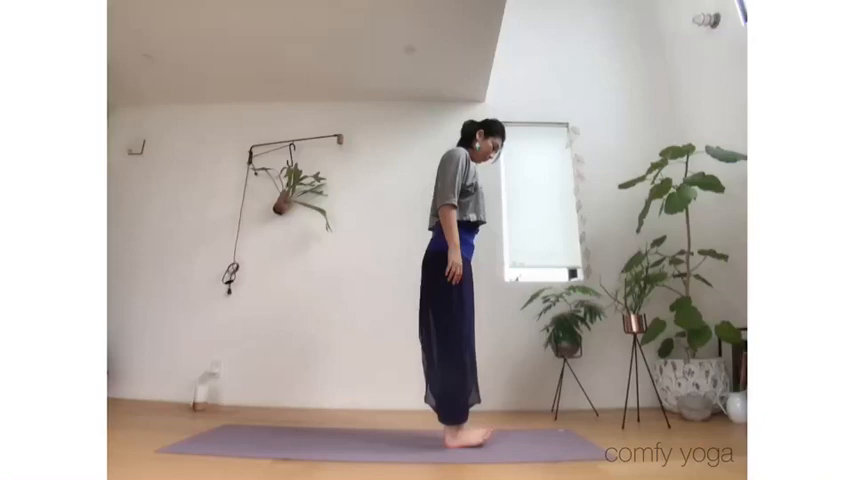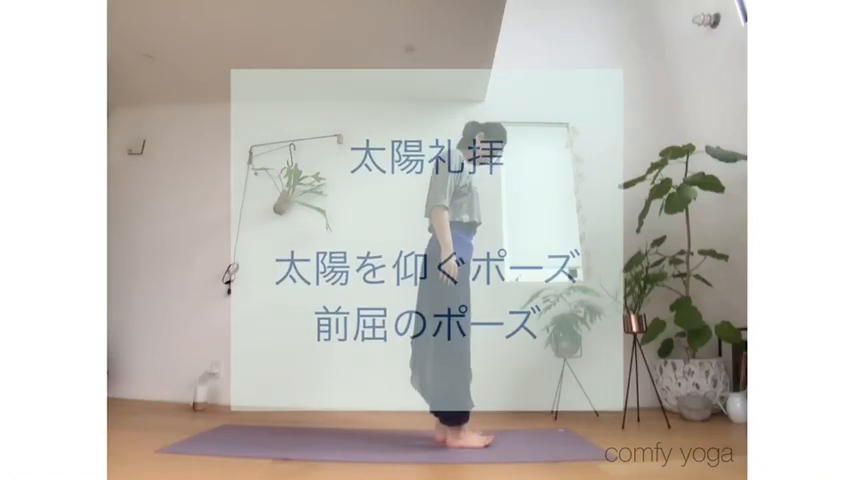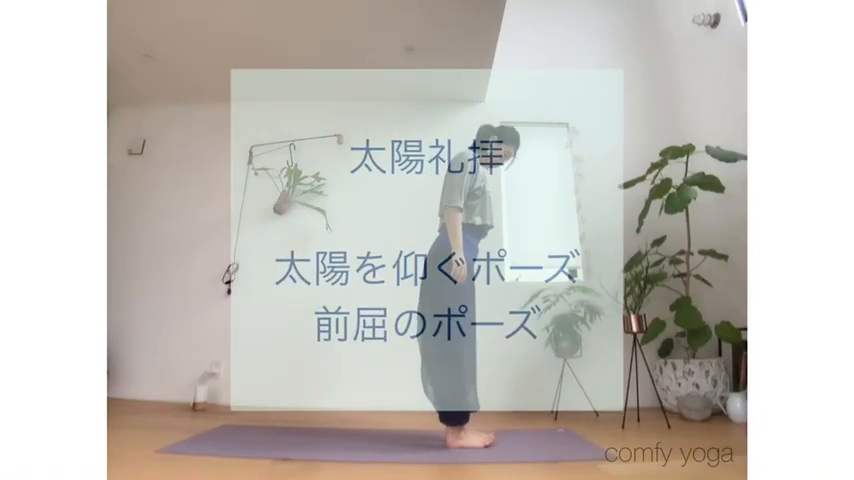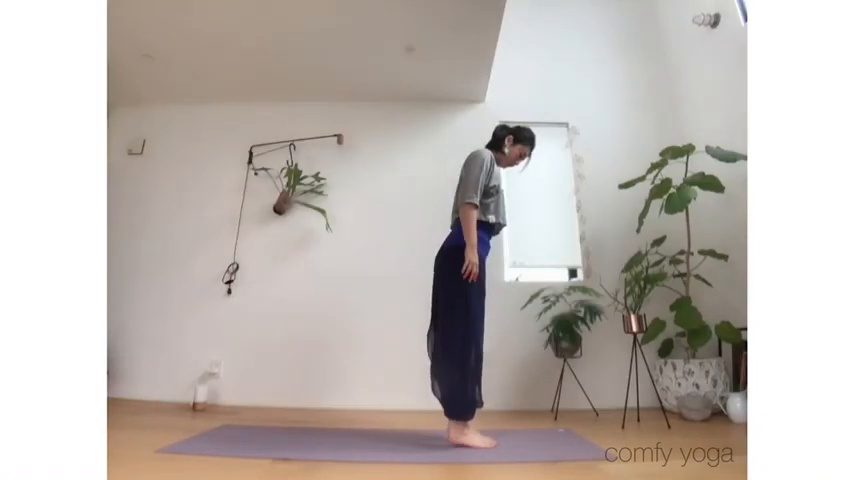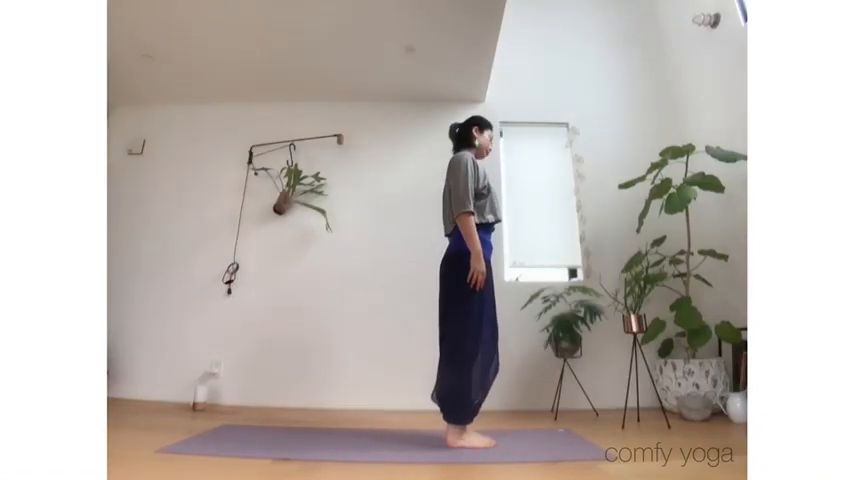
dt=1s
person 1, frame 1
left shoulder: (467, 165)
right shoulder: (457, 156)
right elbow: (446, 204)
left wrist: (458, 253)
right wrist: (454, 252)
left hip: (456, 253)
right hip: (449, 252)
left knee: (455, 339)
right knee: (453, 339)
left ankle: (453, 422)
right ankle: (454, 428)
person 1, frame 2
left shoulder: (464, 168)
right shoulder: (452, 159)
right elbow: (439, 206)
left wrist: (454, 255)
right wrist: (447, 253)
left hip: (457, 254)
right hip: (449, 254)
left knee: (450, 340)
right knee: (451, 339)
left ankle: (445, 423)
right ankle: (455, 429)
person 1, frame 3
left shoulder: (478, 171)
right shoulder: (465, 161)
right elbow: (451, 208)
left wrist: (462, 256)
right wrist: (457, 253)
left hip: (461, 257)
right hip: (452, 256)
left knee: (458, 340)
right knee: (452, 340)
left ankle: (457, 424)
right ankle: (456, 430)
person 1, frame 4
left shoulder: (492, 167)
right shoulder: (482, 157)
right elbow: (467, 203)
left wrist: (475, 251)
right wrist: (471, 249)
left hip: (470, 254)
right hip: (463, 253)
left knee: (466, 337)
right knee: (461, 336)
left ankle: (460, 423)
right ankle: (459, 426)
person 1, frame 5
left shoulder: (471, 165)
right shoulder: (463, 160)
right elbow: (463, 210)
right wrist: (476, 254)
left hip: (472, 258)
right hip: (467, 258)
left knee: (474, 341)
right knee: (466, 341)
left ankle: (460, 425)
right ankle: (458, 430)
